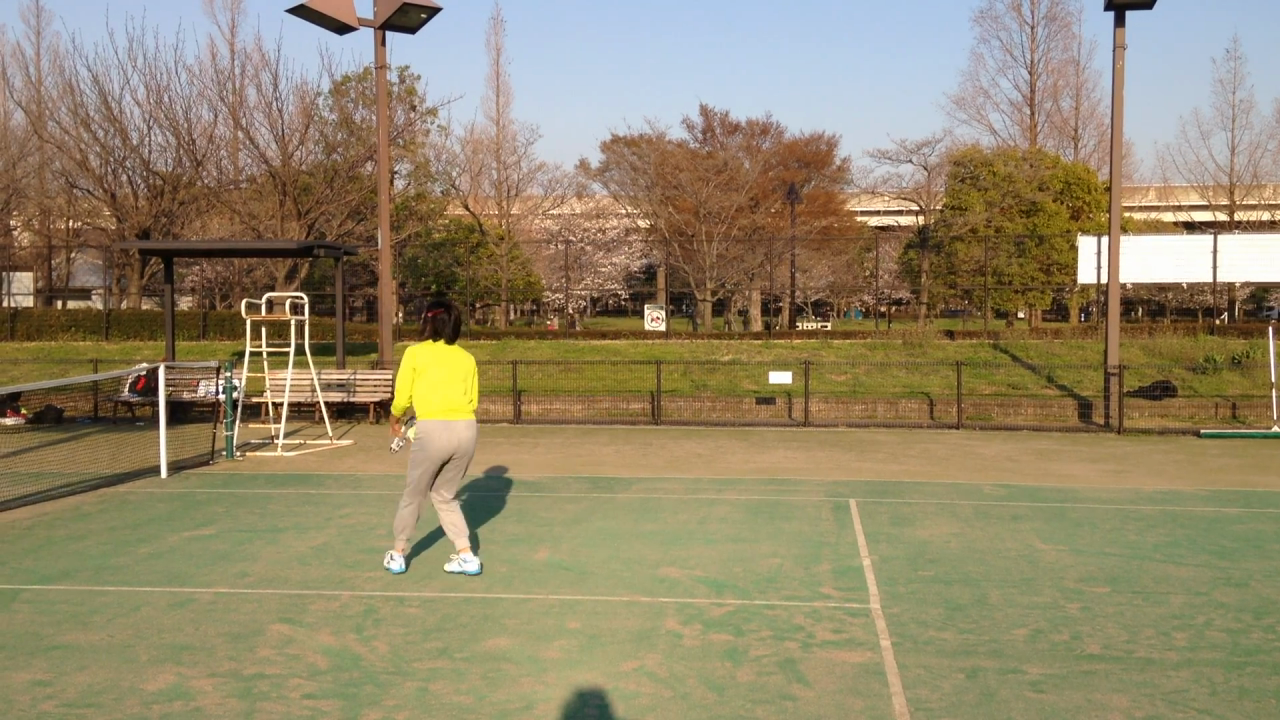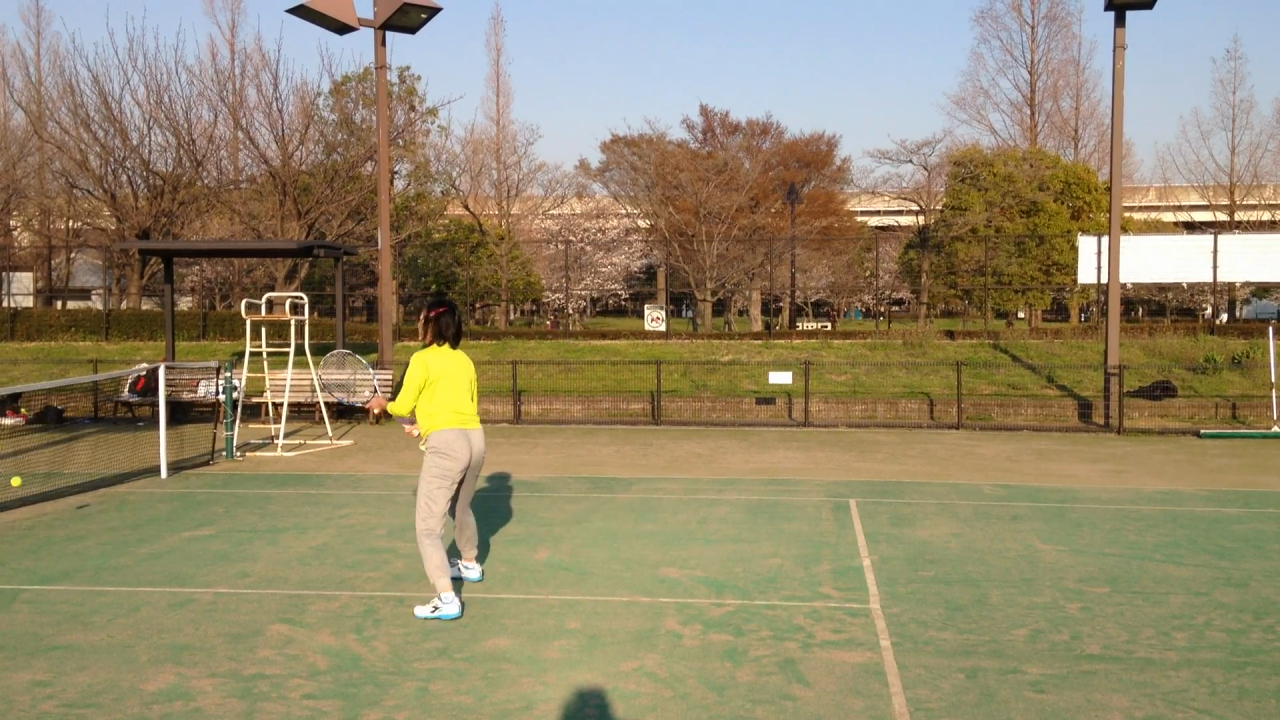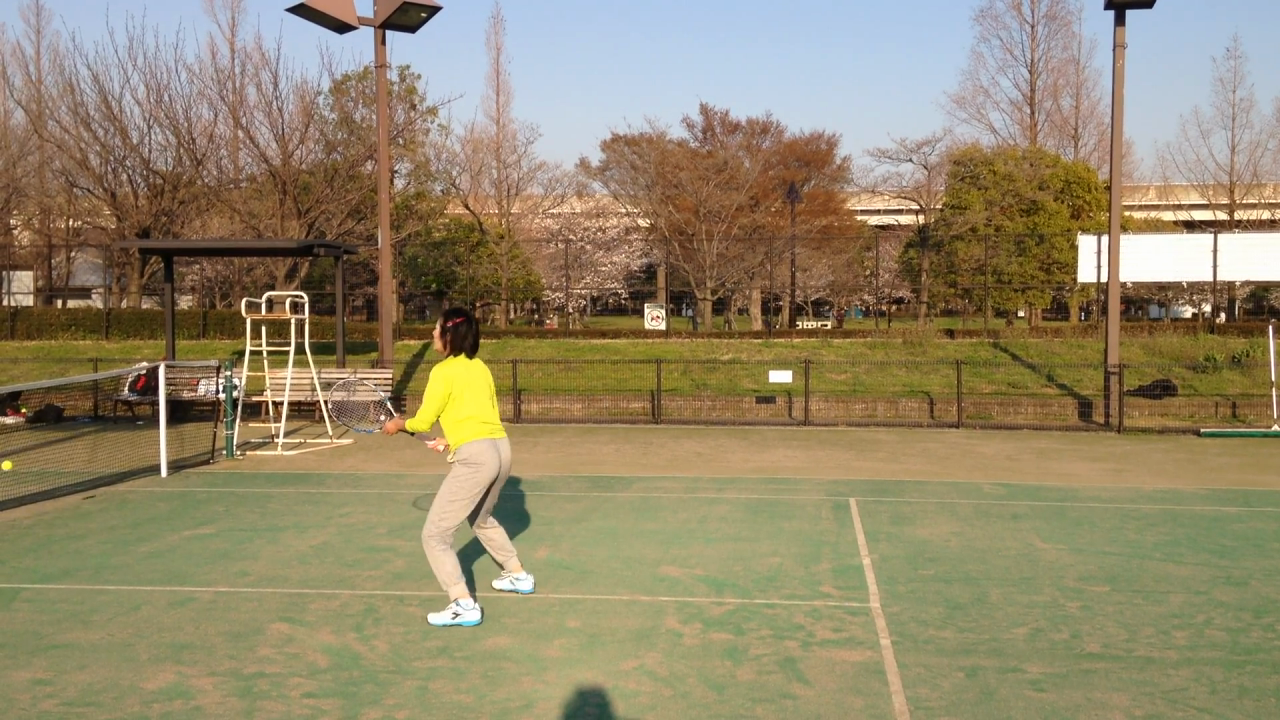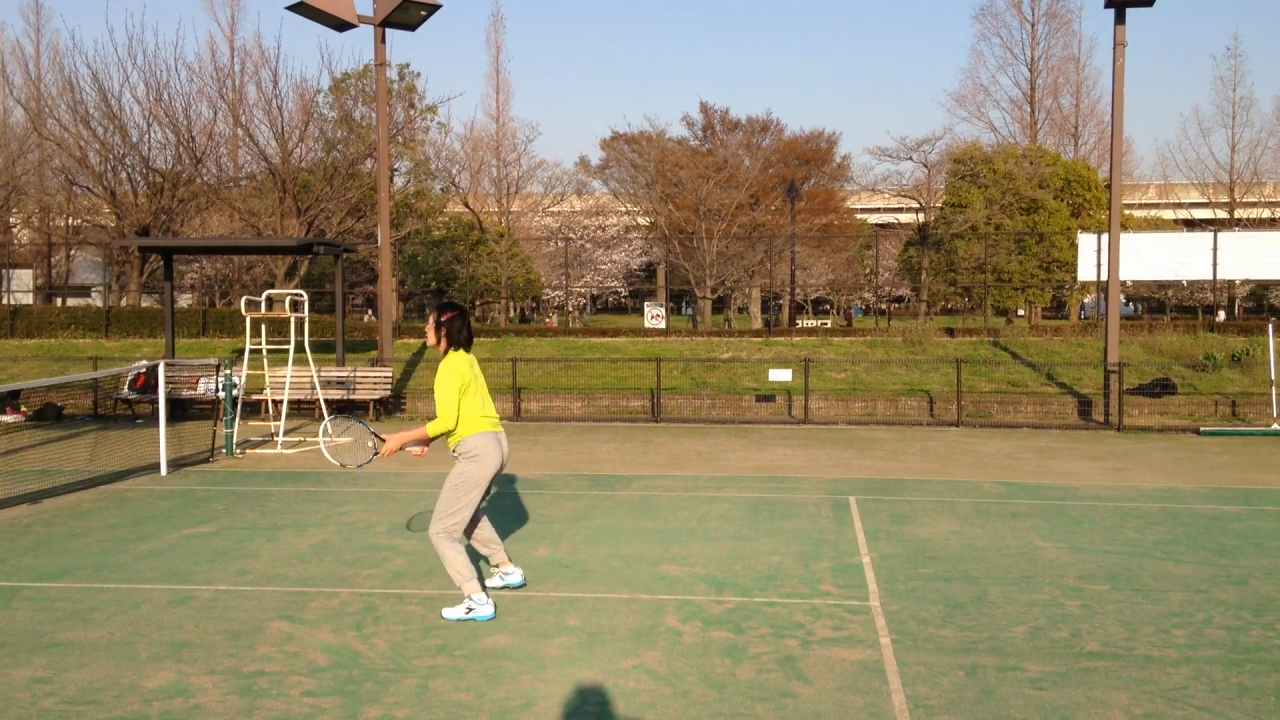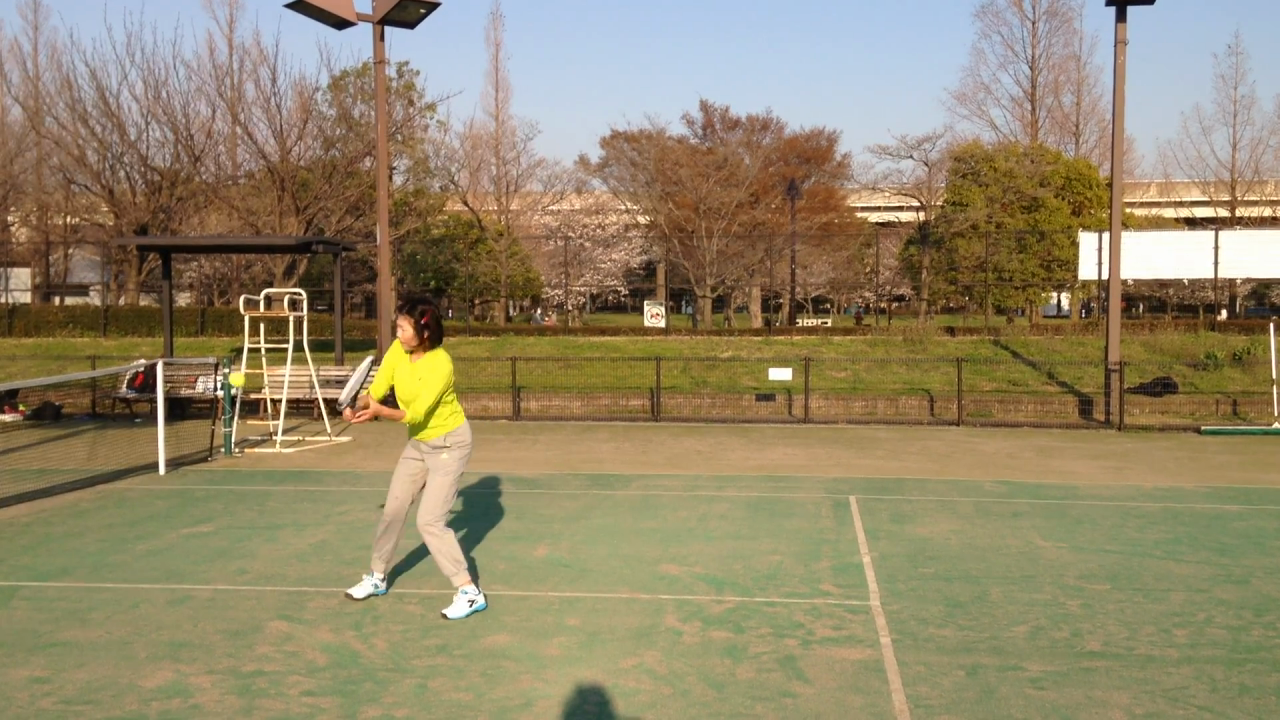
dt=0.5s
person 1, frame 1
left shoulder: (414, 353)
right shoulder: (467, 358)
left elbow: (401, 400)
left wrist: (395, 420)
left hip: (434, 432)
right hip: (466, 430)
left knee: (413, 496)
right knee: (445, 496)
left ankle: (398, 553)
right ankle: (466, 557)
person 1, frame 2
left shoulder: (422, 359)
right shoulder: (465, 360)
left elbow: (403, 407)
left wrist: (381, 404)
left hip: (445, 445)
right hip: (475, 440)
left knee: (428, 527)
right knee: (461, 508)
left ankle: (447, 598)
right ankle: (470, 564)
person 1, frame 3
left shoulder: (443, 371)
right shoulder: (480, 367)
left elbow: (424, 421)
left wrist: (398, 424)
right wrist: (453, 438)
left hip: (474, 459)
right hip: (500, 451)
left knee: (434, 536)
right knee: (481, 520)
left ankle: (464, 604)
right ankle: (518, 574)
person 1, frame 4
left shoulder: (451, 366)
right shoulder: (464, 360)
left elbow: (446, 421)
left wrist: (401, 438)
right wrist: (427, 443)
left hip: (476, 451)
right hip: (495, 445)
left knee: (442, 531)
right knee: (469, 517)
left ankle: (477, 600)
right ankle: (507, 569)
person 1, frame 5
left shoulder: (440, 365)
right shoulder: (398, 349)
left elbow: (415, 415)
right elbow: (378, 386)
left wrist: (383, 411)
right wrist: (364, 405)
left hip: (449, 444)
right hip: (418, 442)
left knee: (429, 521)
right knee: (392, 511)
left ankle: (469, 593)
right ankle: (376, 577)
